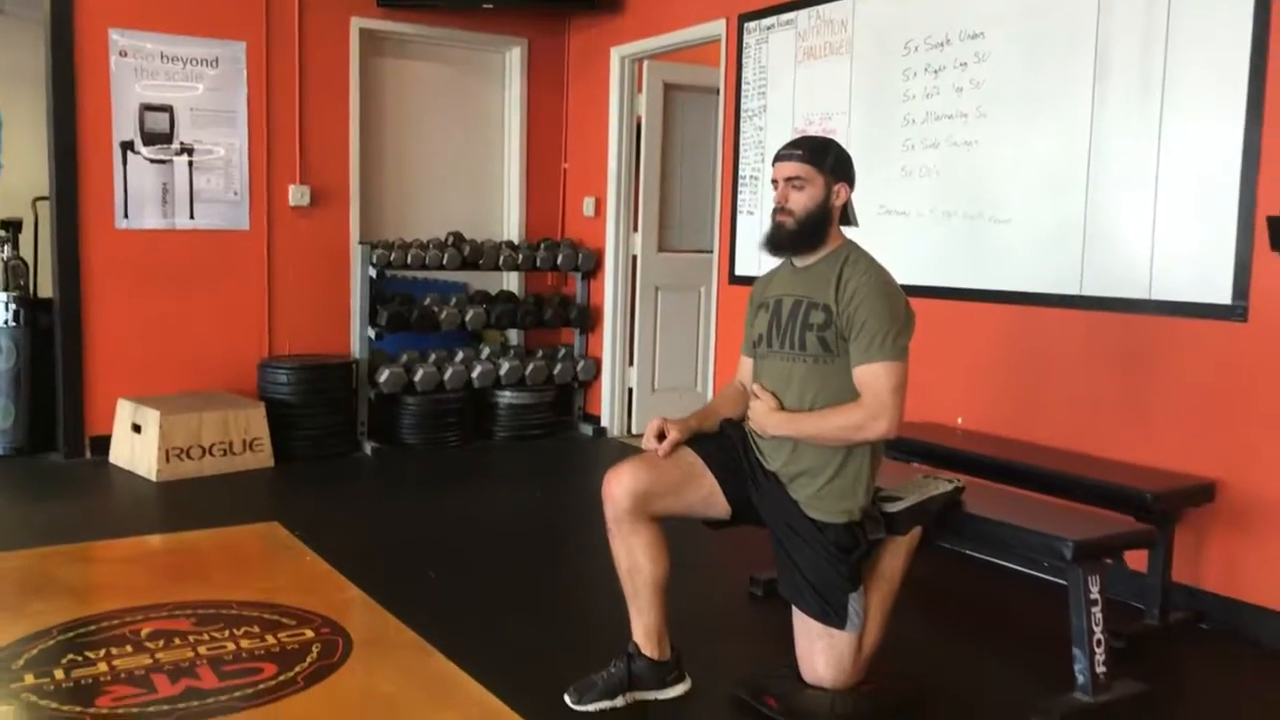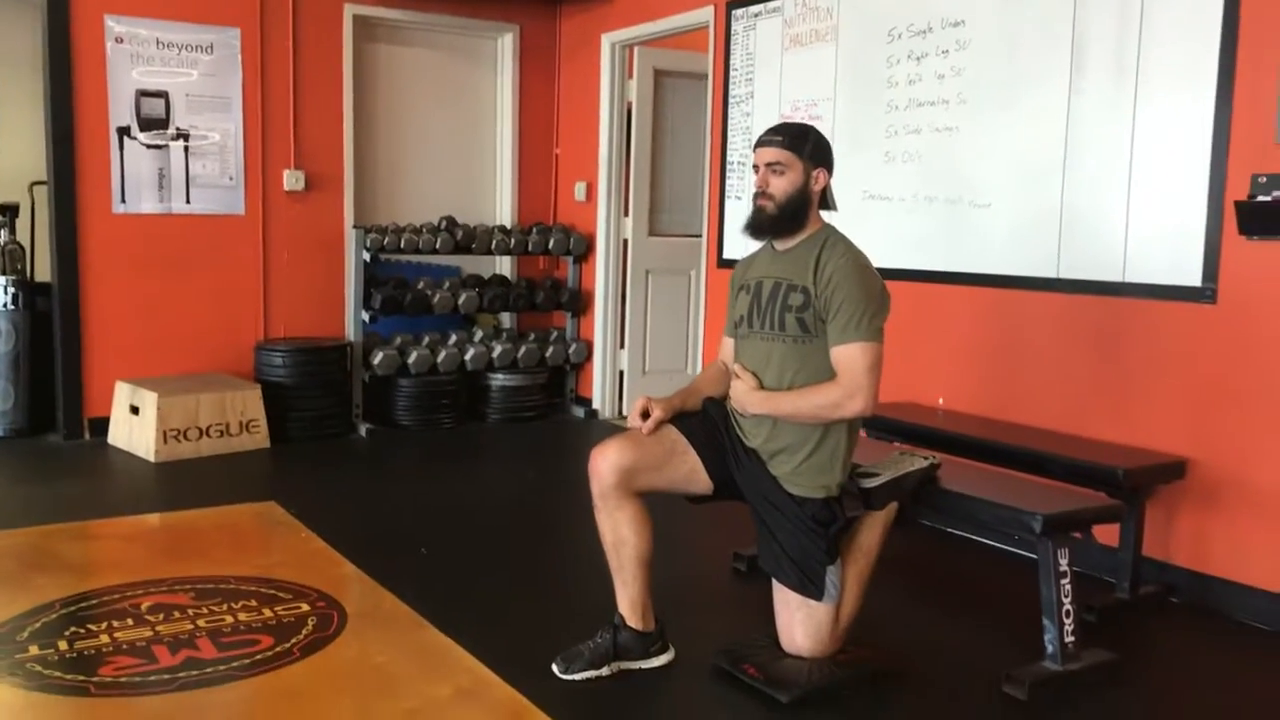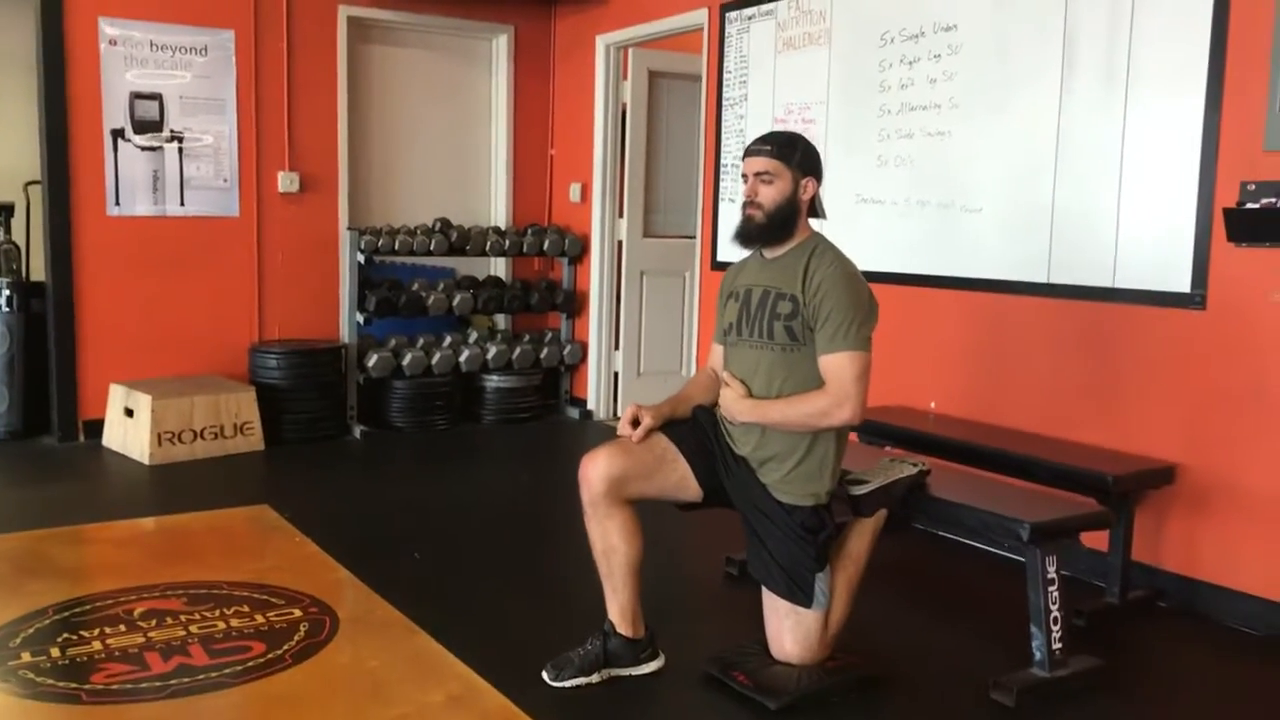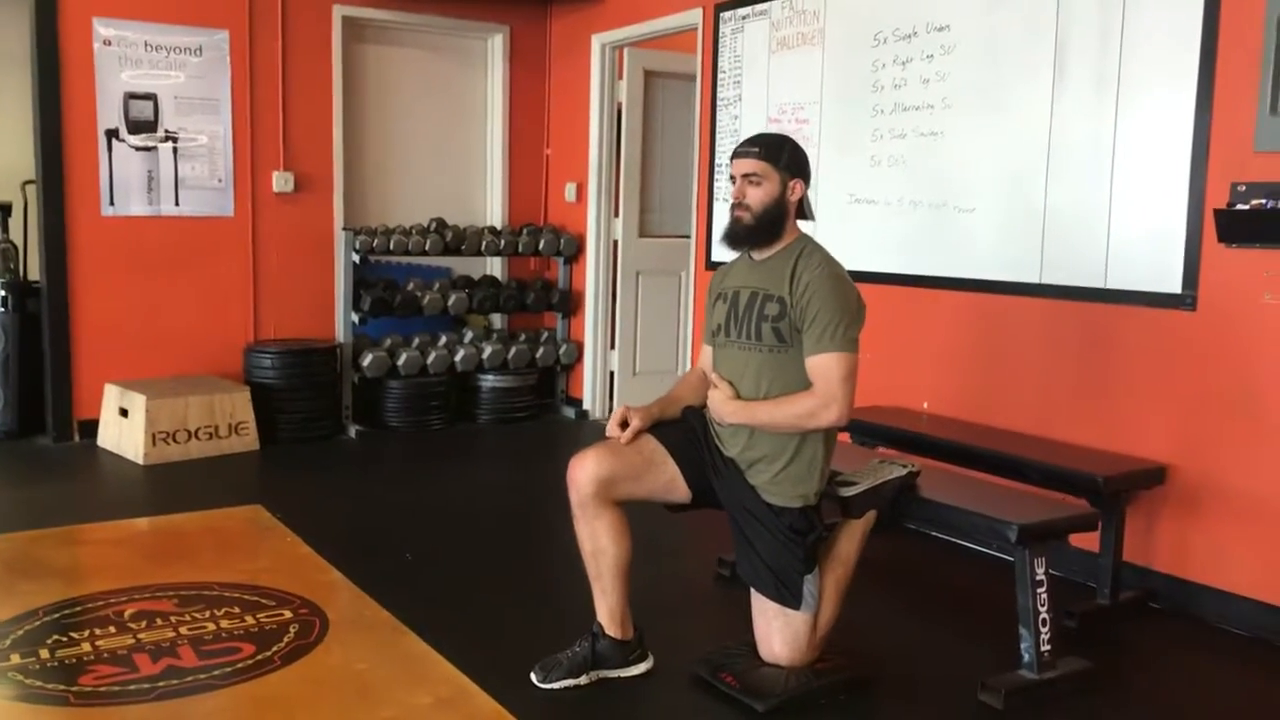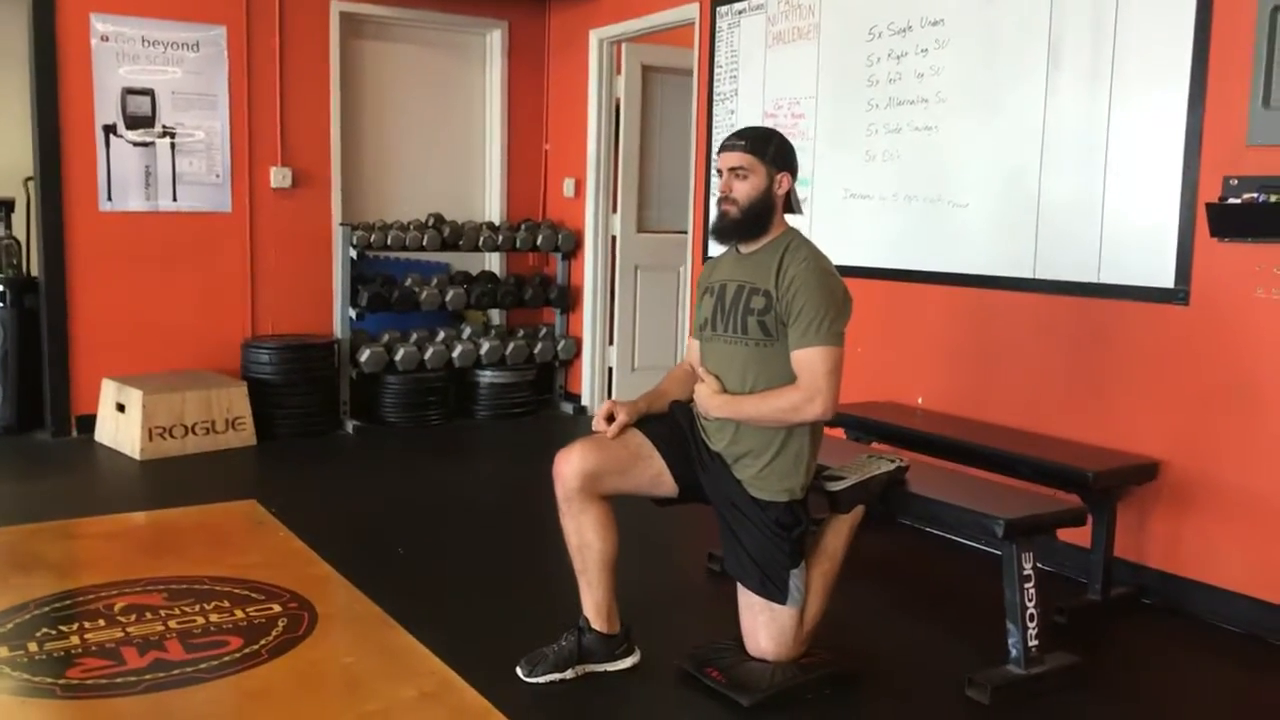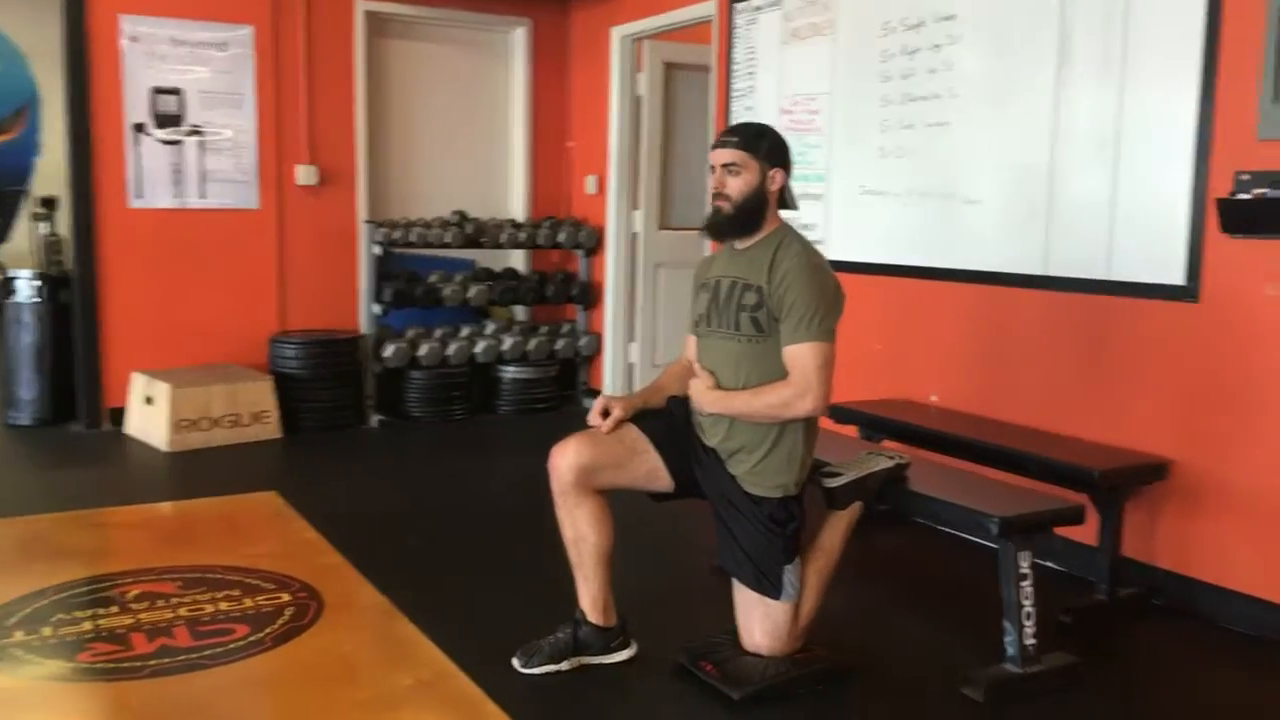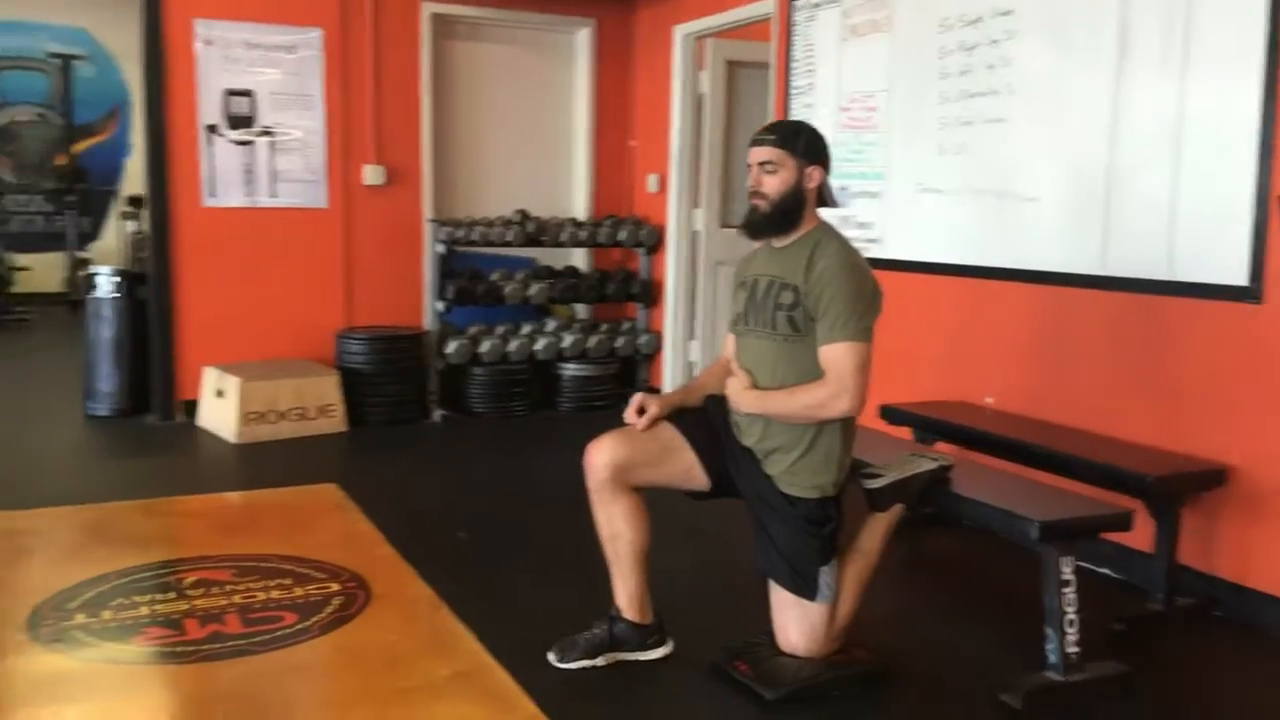
dt=0.3s
person 1, frame 1
left shoulder: (866, 286)
right shoulder: (768, 286)
left elbow: (880, 417)
left wrist: (777, 421)
right wrist: (689, 423)
left hip: (820, 489)
right hip: (752, 456)
left knee: (828, 677)
right knee: (624, 488)
left ankle: (895, 531)
right ankle: (654, 662)
person 1, frame 2
left shoulder: (842, 269)
right shoulder: (749, 268)
left elbow: (856, 396)
left wrist: (756, 400)
right wrist: (673, 402)
left hip: (799, 464)
right hip: (734, 434)
left knee: (808, 647)
right knee: (609, 464)
left ankle: (873, 512)
right ankle: (638, 634)
person 1, frame 3
left shoulder: (831, 277)
right shoulder: (738, 275)
left elbow: (844, 405)
left wrist: (745, 407)
right wrist: (662, 409)
left hip: (788, 472)
right hip: (723, 441)
left knee: (797, 654)
right knee: (599, 472)
left ankle: (862, 518)
right ankle: (628, 641)
person 1, frame 4
left shoulder: (818, 279)
right shoulder: (728, 276)
left elbow: (831, 407)
left wrist: (733, 409)
right wrist: (651, 411)
left hip: (776, 474)
right hip: (713, 441)
left knee: (786, 656)
right knee: (588, 474)
left ankle: (851, 517)
right ankle: (617, 643)
person 1, frame 5
left shoulder: (804, 272)
right shoulder: (717, 269)
left elbow: (816, 400)
left wrist: (719, 403)
right wrist: (640, 404)
left hip: (764, 467)
right hip: (700, 435)
left knee: (772, 651)
right knee: (574, 468)
left ankle: (843, 510)
right ankle: (604, 636)
person 1, frame 6
left shoulder: (797, 268)
right shoulder: (713, 265)
left elbow: (808, 396)
left wrist: (714, 399)
right wrist: (637, 400)
left hip: (759, 463)
right hip: (697, 432)
left knee: (769, 647)
right knee: (570, 462)
left ankle: (842, 506)
right ankle: (601, 629)
person 1, frame 7
left shoulder: (835, 266)
right shoulder: (754, 261)
left elbow: (843, 396)
left wrist: (749, 398)
right wrist: (672, 399)
left hip: (795, 462)
right hip: (737, 432)
left knee: (805, 646)
right knee: (605, 459)
left ankle: (885, 506)
right ankle: (637, 626)
